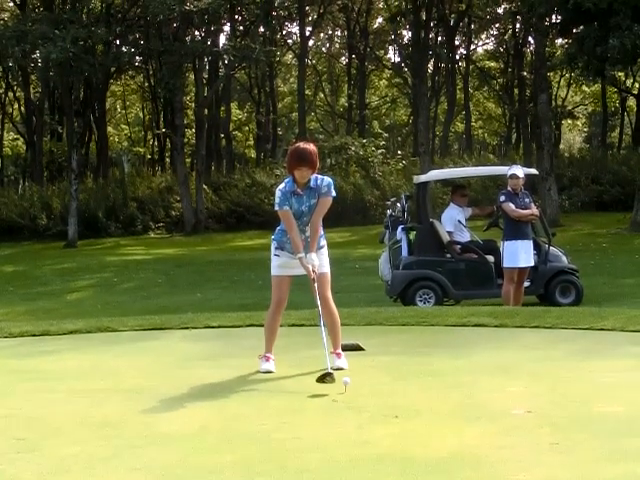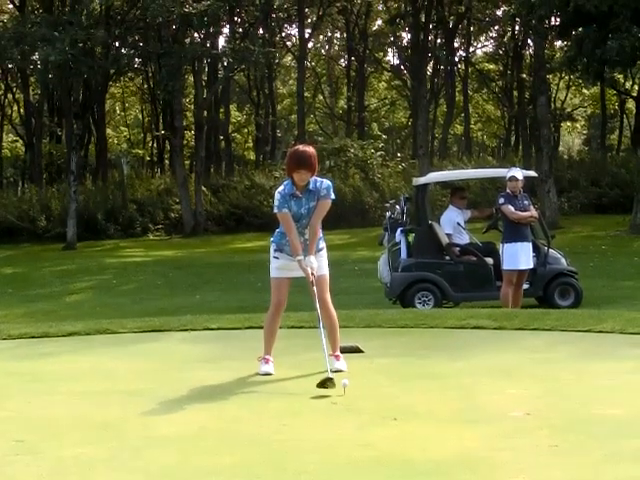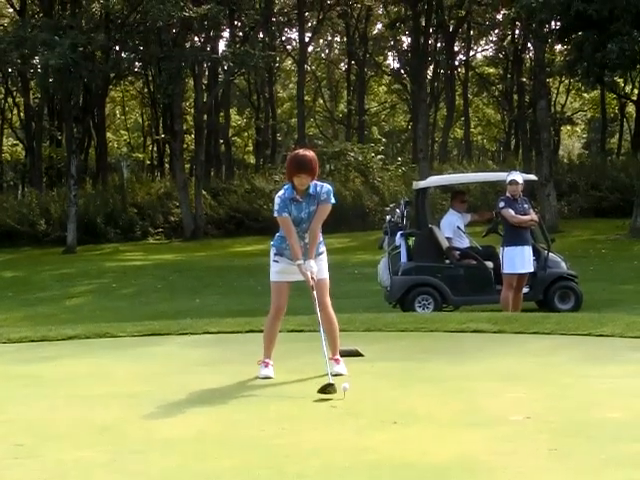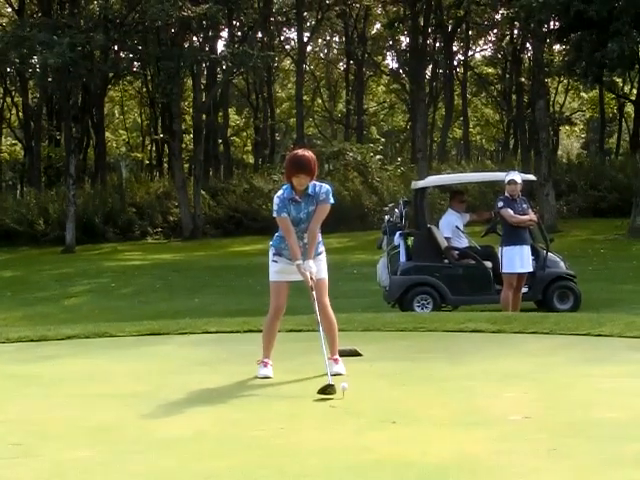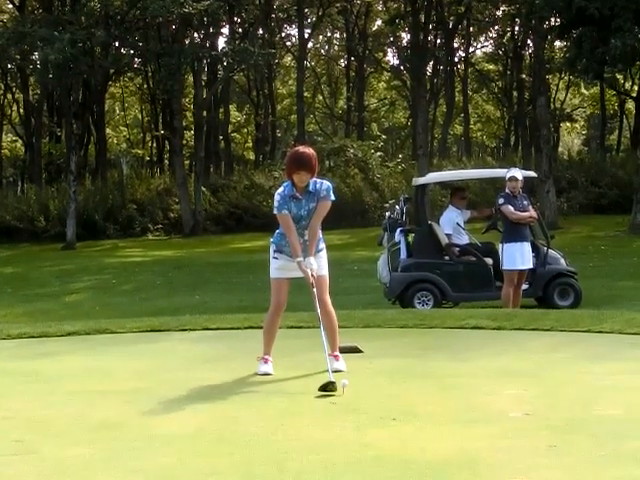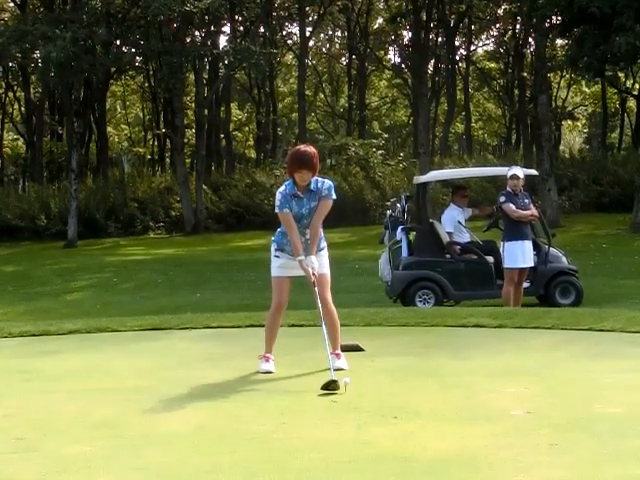
dt=0.4s
person 1, frame 1
left shoulder: (325, 184)
right shoulder: (283, 191)
left elbow: (316, 221)
right elbow: (292, 228)
left wrist: (311, 254)
right wrist: (302, 259)
left hip: (316, 247)
right hip: (285, 249)
left knee: (325, 299)
right knee: (278, 302)
left ankle: (338, 352)
right ankle: (267, 355)
person 1, frame 2
left shoulder: (324, 187)
right shoulder: (282, 194)
left elbow: (315, 224)
right elbow: (291, 231)
left wrist: (310, 256)
right wrist: (301, 262)
left hip: (315, 249)
right hip: (284, 251)
left knee: (324, 301)
right knee: (277, 304)
left ankle: (336, 354)
right ankle: (266, 357)
person 1, frame 3
left shoulder: (324, 191)
right shoulder: (282, 198)
left elbow: (315, 228)
right elbow: (291, 235)
left wrist: (310, 260)
right wrist: (301, 266)
left hip: (315, 253)
right hip: (284, 255)
left knee: (324, 305)
right knee: (277, 308)
left ankle: (336, 358)
right ankle: (266, 361)
person 1, frame 4
left shoulder: (323, 191)
right shoulder: (281, 198)
left elbow: (314, 228)
right elbow: (290, 235)
left wrist: (309, 261)
right wrist: (300, 266)
left hip: (314, 253)
right hip: (283, 255)
left knee: (323, 305)
right knee: (277, 308)
left ankle: (335, 357)
right ankle: (265, 361)
person 1, frame 5
left shoulder: (324, 188)
right shoulder: (282, 195)
left elbow: (314, 225)
right elbow: (290, 232)
left wrist: (310, 258)
right wrist: (301, 263)
left hip: (315, 250)
right hip: (284, 252)
left knee: (324, 302)
right knee: (277, 305)
left ankle: (335, 354)
right ankle: (266, 357)
person 1, frame 6
left shoulder: (325, 187)
right shoulder: (283, 194)
left elbow: (316, 224)
right elbow: (292, 231)
left wrist: (311, 257)
right wrist: (302, 261)
left hip: (316, 248)
right hip: (285, 251)
left knee: (325, 300)
right knee: (279, 303)
left ankle: (337, 352)
right ankle: (267, 356)
person 2, frame 1
left shoulder: (526, 195)
right shoulder: (504, 195)
left elbow: (535, 215)
right elbow: (514, 212)
left wrist: (521, 215)
right wrist: (530, 212)
left hip: (527, 240)
right hip: (511, 241)
left knee: (521, 281)
right knee: (510, 280)
person 2, frame 2
left shoulder: (525, 197)
right shoulder: (503, 197)
left elbow: (535, 217)
right elbow: (513, 214)
left wrist: (520, 217)
right wrist: (529, 214)
left hip: (526, 243)
right hip: (510, 243)
left knee: (520, 284)
right knee: (509, 283)
person 2, frame 3
left shoulder: (525, 201)
right shoulder: (503, 201)
left elbow: (535, 221)
right elbow: (513, 218)
left wrist: (520, 221)
right wrist: (529, 218)
left hip: (526, 246)
right hip: (511, 247)
left knee: (520, 287)
right knee: (509, 286)
person 2, frame 4
left shoulder: (524, 200)
right shoulder: (502, 201)
left elbow: (534, 221)
right elbow: (512, 218)
left wrist: (519, 220)
right wrist: (528, 217)
left hip: (525, 246)
right hip: (509, 247)
left knee: (519, 287)
right knee: (509, 286)
person 2, frame 5
left shoulder: (524, 197)
right shoulder: (502, 198)
left elbow: (534, 218)
right elbow: (513, 215)
left wrist: (520, 217)
right wrist: (528, 214)
left hip: (525, 243)
right hip: (510, 244)
left knee: (519, 284)
right knee: (510, 283)
person 2, frame 6
left shoulder: (525, 196)
right shoulder: (504, 196)
left elbow: (535, 216)
right elbow: (514, 213)
left wrist: (521, 215)
right wrist: (529, 212)
left hip: (526, 241)
right hip: (511, 242)
left knee: (520, 282)
right knee: (510, 281)
